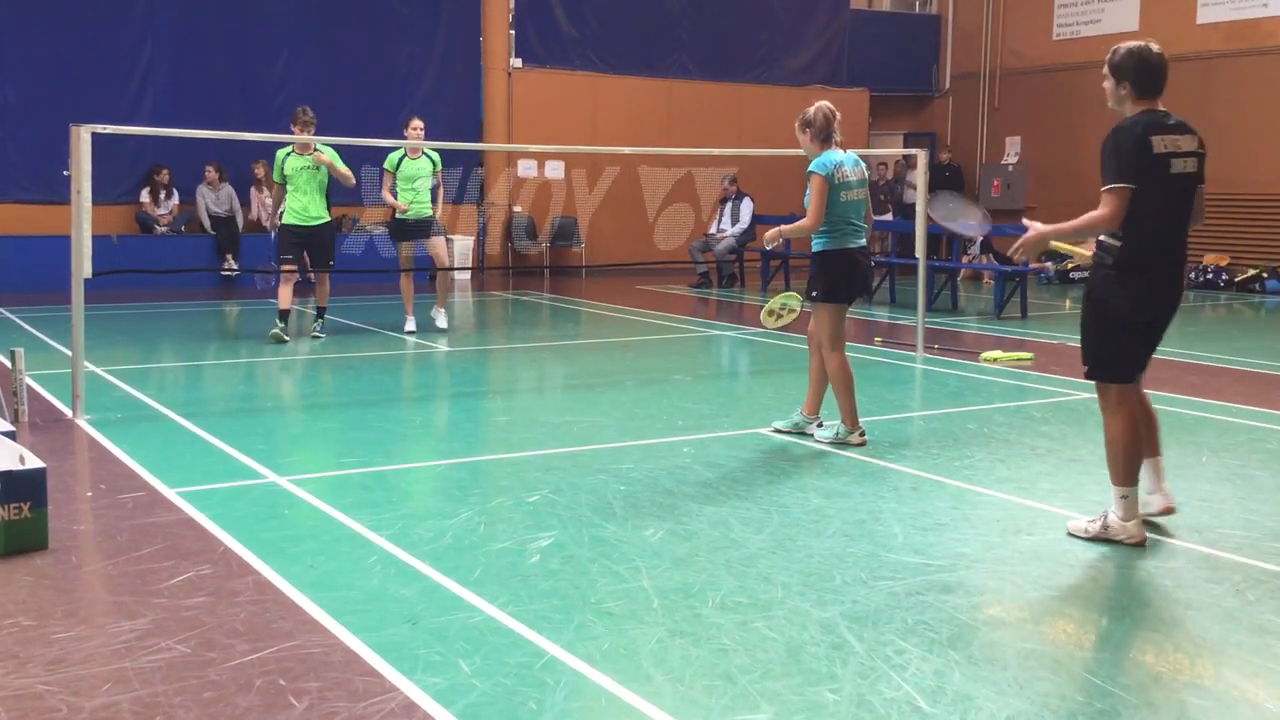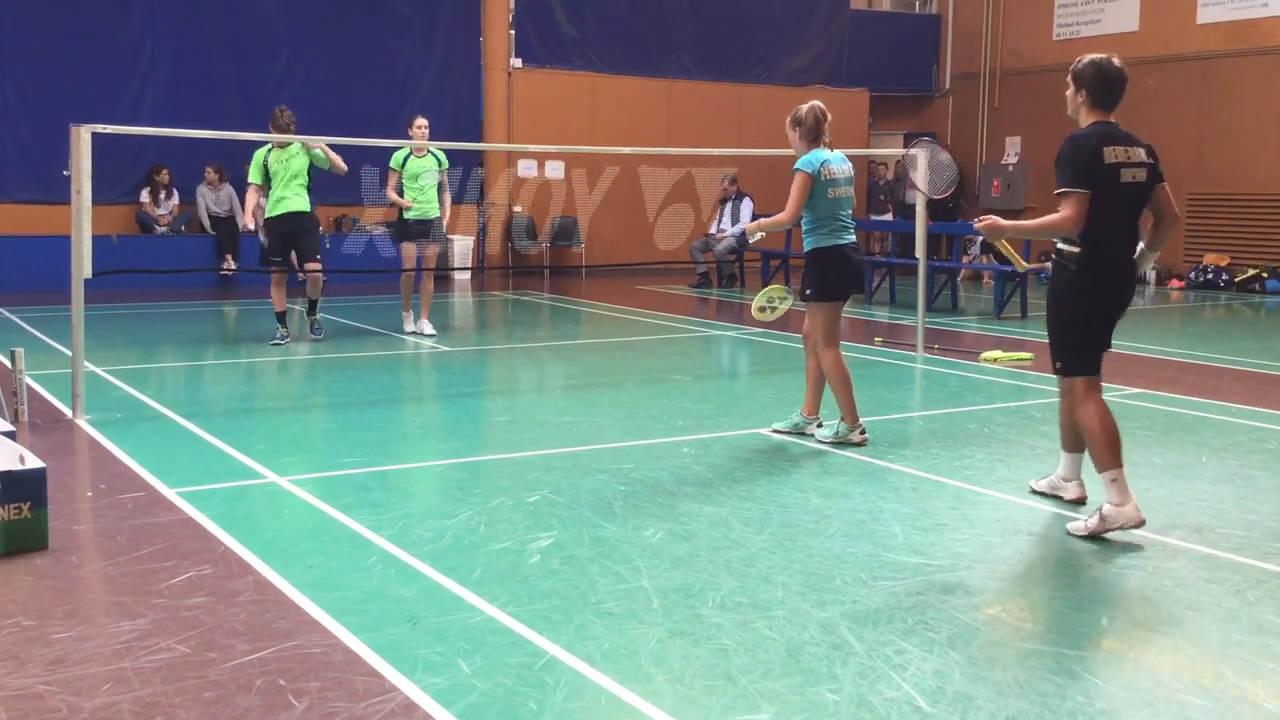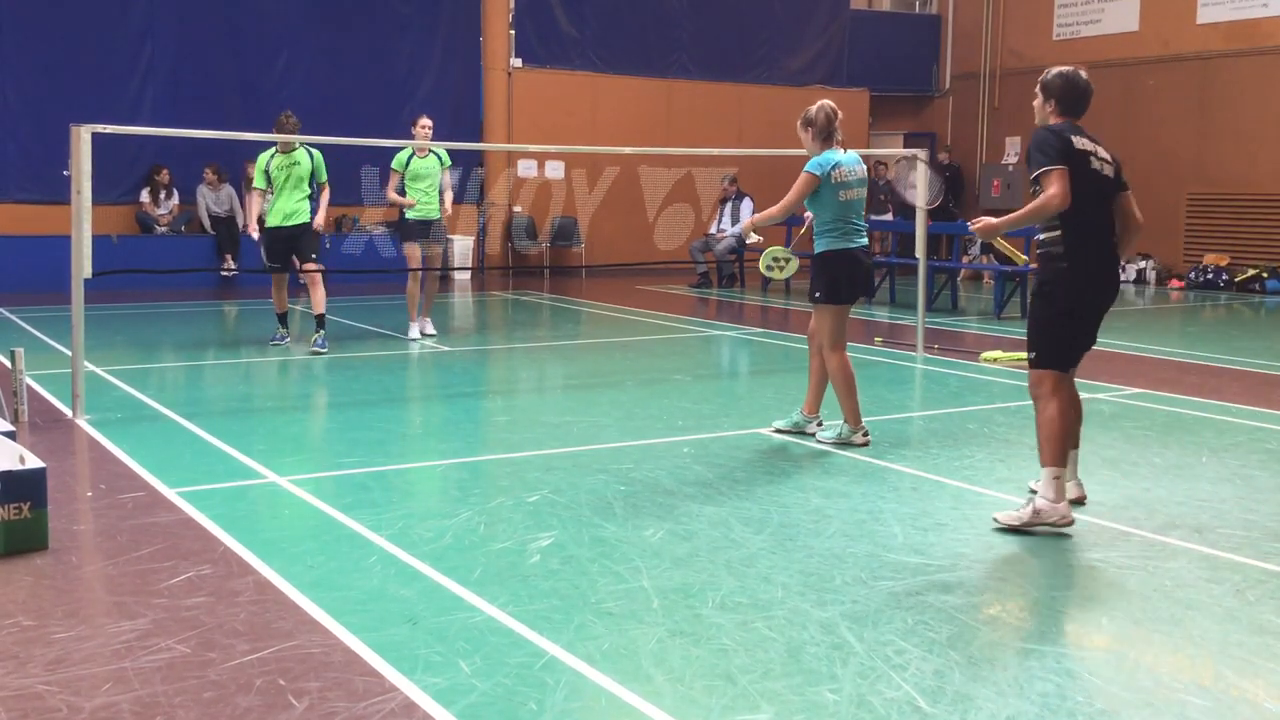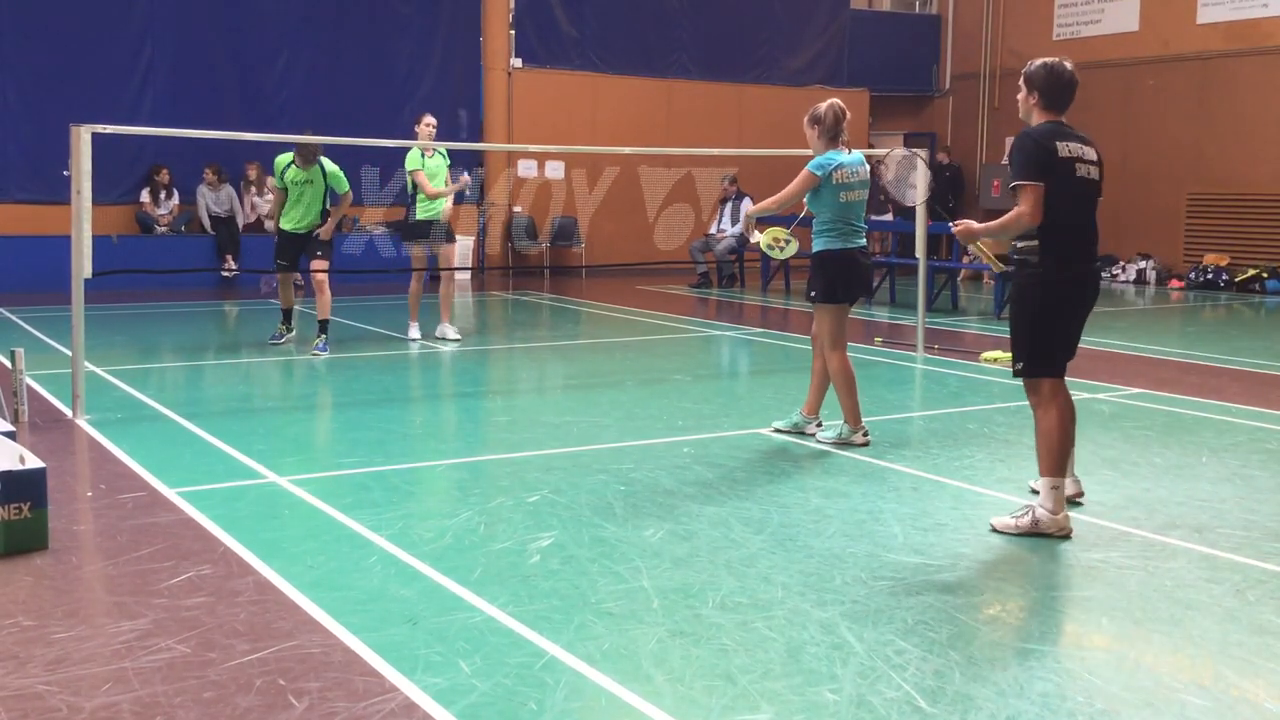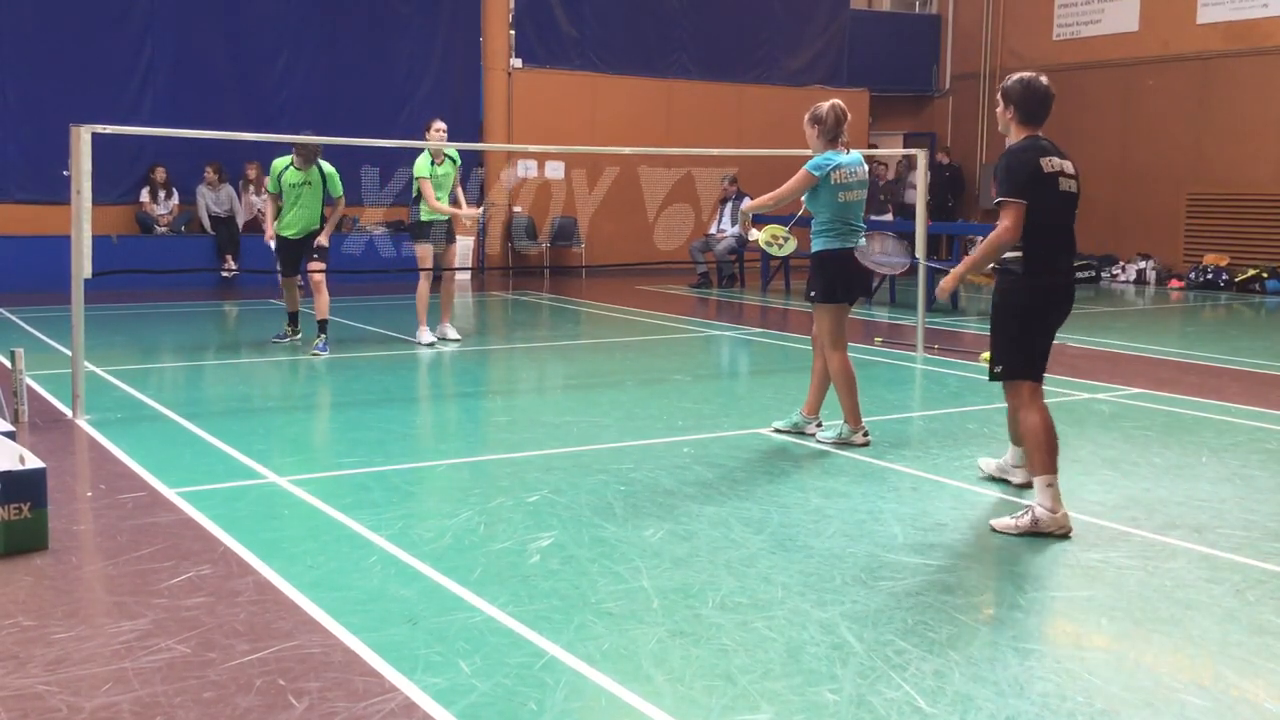
dt=0.4s
person 1, frame 1
left shoulder: (1127, 136)
right shoulder: (1189, 138)
left elbow: (1110, 217)
right elbow: (1194, 214)
left wrist: (1045, 233)
left hip: (1120, 283)
right hip: (1164, 282)
left knee: (1115, 396)
right knee: (1130, 389)
left ankle: (1125, 517)
right ankle: (1156, 488)
person 1, frame 2
left shoulder: (1080, 145)
right shoulder: (1140, 148)
left elbow: (1071, 221)
right elbow: (1169, 215)
left wrist: (1007, 228)
right wrist: (1140, 256)
left hip: (1080, 281)
right hip: (1116, 280)
left knee: (1081, 390)
right knee: (1078, 379)
left ankle: (1119, 502)
right ankle: (1068, 477)
person 1, frame 3
left shoulder: (1049, 137)
right shoulder: (1099, 150)
left elbow: (1057, 197)
right elbow: (1131, 223)
left wrist: (1000, 226)
left hip: (1064, 273)
right hip: (1101, 276)
left knee: (1046, 383)
right knee: (1062, 377)
left ankle: (1053, 500)
right ankle: (1067, 478)
person 1, frame 4
left shoulder: (1033, 141)
right shoulder: (1088, 148)
left elbow: (1029, 215)
left wrist: (980, 231)
right wrist: (1010, 240)
left hip: (1044, 279)
right hip: (1081, 277)
left knee: (1043, 389)
right knee: (1053, 381)
left ankle: (1051, 509)
right ankle: (1064, 478)
person 1, frame 5
left shoulder: (1016, 158)
right shoulder: (1062, 160)
left elbow: (1009, 231)
left wrist: (958, 272)
right wrist: (993, 266)
left hip: (1026, 288)
right hip: (1057, 285)
left knee: (1025, 394)
right knee: (1021, 378)
left ankle: (1049, 506)
right ankle: (1019, 462)
person 2, frame 1
left shoulder: (822, 165)
right shoulder: (856, 162)
left elbow: (813, 223)
right elbow: (867, 217)
left wrist: (779, 232)
left hip: (833, 261)
right hip: (856, 257)
left knee: (832, 347)
right knee: (817, 337)
left ankle: (851, 427)
right ankle: (809, 416)
person 2, frame 2
left shoulder: (809, 163)
right shoulder: (842, 160)
left elbow: (789, 217)
left wrist: (758, 224)
left hip: (826, 258)
right hip: (846, 254)
left knee: (826, 345)
right knee: (812, 337)
left ankle: (852, 425)
right ankle: (809, 416)
person 2, frame 3
left shoulder: (820, 164)
right shoulder: (855, 160)
left elbow: (782, 210)
left wrist: (752, 220)
left hip: (835, 260)
right hip: (856, 256)
left knee: (833, 346)
right knee: (817, 337)
left ankle: (854, 427)
right ankle: (809, 415)
person 2, frame 4
left shoulder: (823, 164)
right shoulder: (859, 161)
left elbow: (778, 202)
left wrist: (749, 212)
left hip: (832, 260)
right hip: (855, 257)
left knee: (833, 347)
right knee: (820, 339)
left ankle: (854, 427)
right ankle: (809, 416)
person 2, frame 5
left shoulder: (821, 165)
right shoulder: (857, 161)
left elbow: (775, 199)
left wrist: (746, 207)
left hip: (831, 260)
right hip: (854, 258)
left knee: (833, 346)
right knee: (821, 339)
left ankle: (854, 427)
right ankle: (809, 415)
person 3, frame 1
left shoulder: (325, 153)
right shoulder: (282, 156)
left elbow: (351, 181)
left wrist: (330, 163)
right wrist: (273, 215)
left hip: (321, 223)
right hip: (291, 224)
left knee: (322, 276)
right knee: (287, 274)
left ankle: (320, 320)
right ankle: (282, 324)
person 3, frame 2
left shoulder: (306, 148)
right shoulder: (262, 155)
left elbow: (341, 170)
right elbow: (254, 188)
left wrist: (322, 148)
right wrist: (248, 214)
left hip: (304, 217)
right hip: (275, 219)
left knee: (314, 271)
right knee: (278, 276)
left ankle: (312, 314)
right ankle: (282, 327)
person 3, frame 3
left shoulder: (312, 155)
right shoulder: (265, 159)
left elbow: (324, 188)
right elbow: (258, 195)
left wrist: (321, 213)
right wrist: (252, 223)
left hip: (305, 224)
right hip: (275, 227)
left knee: (314, 275)
right knee: (278, 280)
left ankle: (320, 332)
right ankle: (283, 328)
person 3, frame 4
left shoulder: (330, 169)
right shoulder: (281, 162)
left elbow: (347, 197)
right elbow: (280, 192)
left wrist: (330, 226)
right wrist: (275, 221)
left hip: (318, 229)
right hip: (287, 229)
left knee: (320, 279)
right knee: (283, 278)
left ankle: (322, 336)
right ankle: (286, 325)
person 3, frame 5
left shoulder: (327, 171)
right shoulder: (278, 166)
left elbow: (339, 203)
right elbow: (272, 198)
left wrist: (326, 233)
right wrist: (269, 226)
left hip: (314, 233)
right hip: (285, 234)
left knee: (317, 280)
right knee: (288, 282)
left ankle: (322, 336)
right ankle: (293, 327)
person 4, frame 1
left shoulder: (433, 157)
right shoulder: (394, 158)
right elbow: (385, 191)
left wrist: (438, 212)
right wrist: (396, 204)
left hip: (428, 217)
right hip: (404, 219)
left knee: (444, 264)
right knee: (406, 270)
left ankle: (440, 309)
right ankle: (410, 318)
person 4, frame 2
left shoulder: (439, 156)
right shoulder: (400, 157)
left elbow: (445, 189)
right elbow: (390, 190)
left wrist: (446, 215)
right wrist: (401, 202)
left hip: (433, 219)
right hip: (409, 220)
left knee: (429, 272)
right knee: (409, 270)
left ankle: (423, 320)
right ankle: (407, 311)
person 4, frame 3
left shoulder: (441, 155)
right shoulder: (402, 158)
left elbow: (447, 189)
right elbow: (390, 194)
left wrist: (447, 204)
right wrist: (404, 201)
left hip: (435, 219)
right hip: (411, 220)
left knee: (434, 273)
right knee: (415, 273)
left ankle: (425, 317)
right ankle: (413, 323)
person 4, frame 4
left shoulder: (442, 153)
right shoulder: (413, 157)
right elbow: (429, 192)
left wrist: (448, 203)
right wrist: (458, 186)
left hip: (441, 220)
right hip: (420, 220)
left knee: (448, 273)
right knee: (419, 275)
left ankle: (445, 325)
right ankle: (413, 324)
person 4, frame 5
left shoulder: (454, 156)
right shoulder: (422, 163)
left elbow: (457, 186)
right elbow: (431, 203)
left wrist: (464, 207)
right wrist: (462, 214)
left hip: (444, 219)
right hip: (423, 220)
left knee: (449, 274)
right knee: (426, 273)
left ankle: (445, 325)
right ankle: (422, 329)
